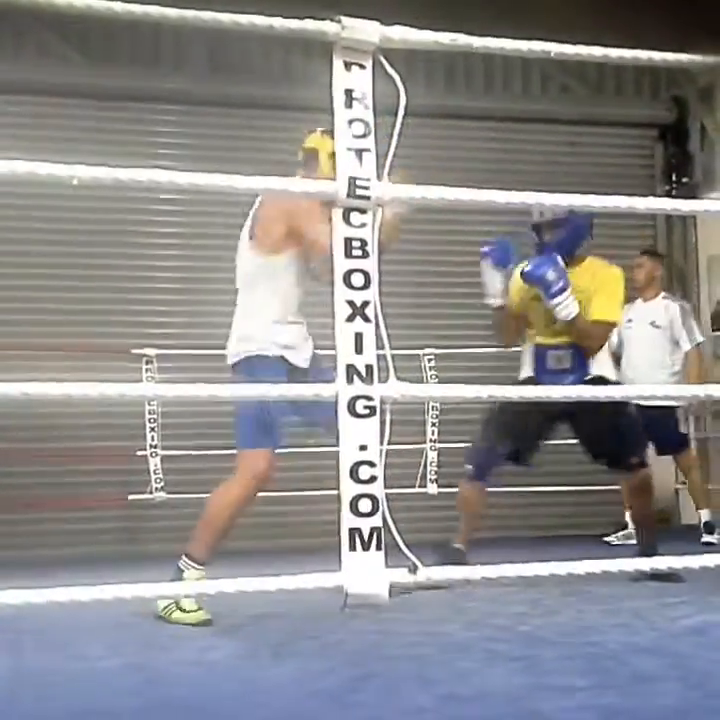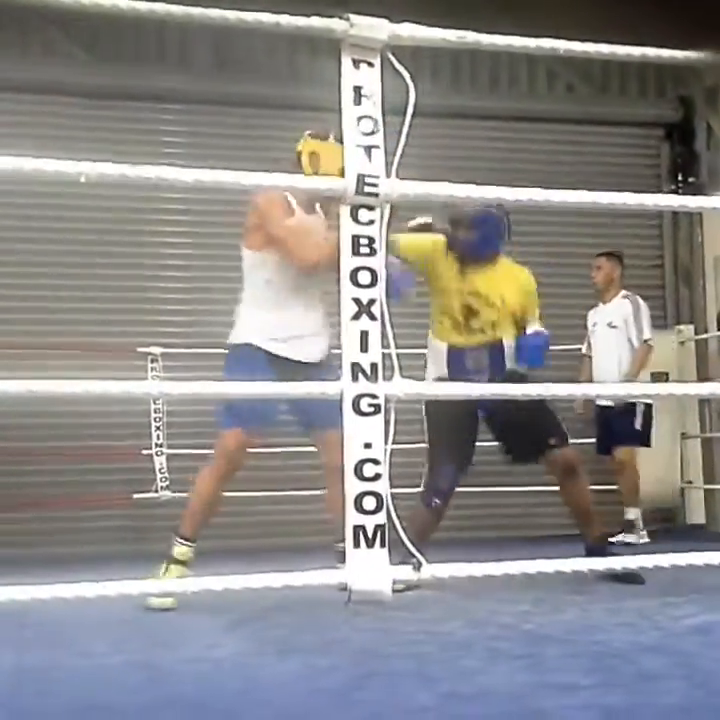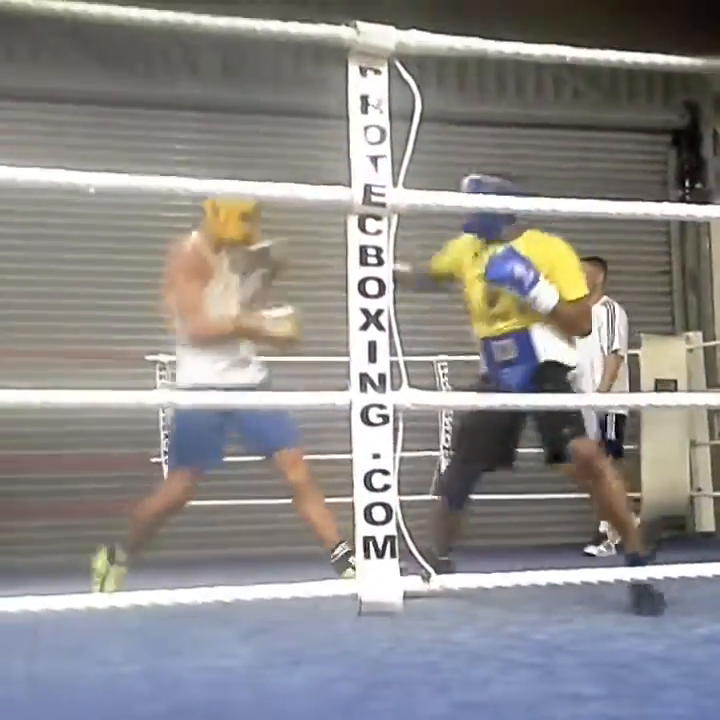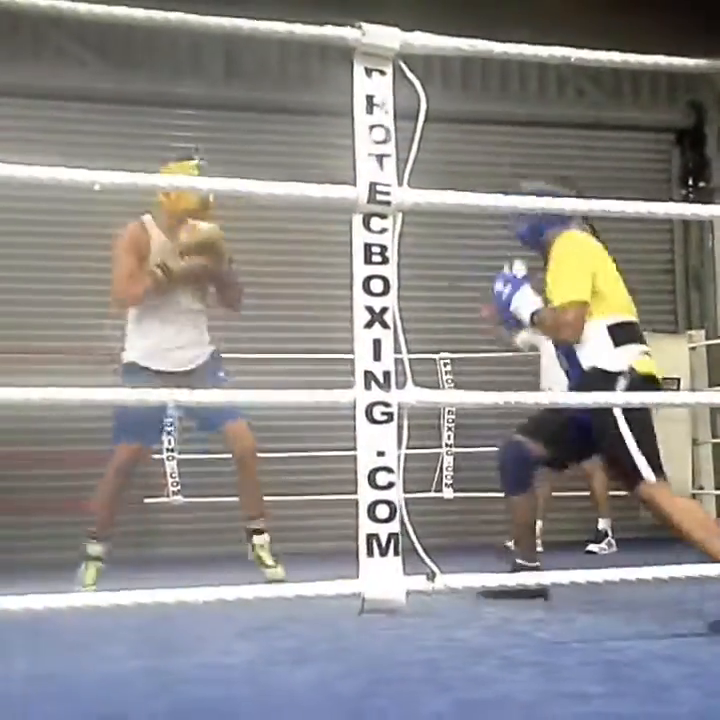
dt=0.4s
person 1, frame 1
left shoulder: (313, 206)
right shoulder: (291, 202)
left elbow: (336, 258)
left wrist: (372, 226)
right wrist: (375, 226)
left hip: (298, 350)
right hip: (261, 352)
right knee: (255, 469)
right ankle: (183, 582)
person 1, frame 2
left shoulder: (321, 213)
right shoulder: (271, 205)
right elbow: (309, 257)
right wrist: (341, 230)
left hip: (310, 352)
right hip: (257, 346)
left knee: (338, 452)
right knee: (230, 452)
left ankle: (352, 558)
right ankle: (176, 561)
person 1, frame 3
left shoulder: (225, 253)
right shoulder: (188, 254)
right elbow: (203, 329)
left wrist: (262, 271)
right wrist: (261, 329)
left hip: (246, 379)
right hip: (203, 384)
left knee: (298, 473)
right knee: (178, 491)
left ankle: (347, 562)
right ankle: (114, 559)
person 1, frame 4
left shoulder: (208, 233)
right shoulder: (137, 233)
left elbow: (235, 302)
right elbow: (123, 295)
left wrist: (220, 261)
right wrist: (174, 269)
left hip: (199, 358)
right hip: (146, 361)
left knee: (244, 444)
right knee: (125, 460)
left ankle: (259, 542)
right ankle: (93, 557)
person 2, frame 1
left shoulder: (606, 275)
right shoulder: (527, 272)
left elbow: (593, 342)
right elbow: (510, 336)
left wrist: (559, 296)
right wrist: (495, 288)
left hip: (591, 382)
right hip: (537, 381)
left knee: (639, 475)
right knee: (482, 456)
left ankle: (648, 552)
right ankle: (455, 555)
person 2, frame 2
left shoulder: (518, 278)
right shoulder: (437, 253)
left elbow: (531, 331)
right elbow: (384, 244)
left wrist: (535, 340)
left hip: (505, 379)
right hip: (452, 382)
left knee: (564, 461)
right knee: (441, 482)
left ankle: (597, 550)
person 2, frame 3
left shoulder: (551, 250)
right shoulder: (467, 248)
left elbow: (581, 323)
right elbow: (428, 276)
left wrist: (534, 286)
right wrist: (397, 271)
left hip: (546, 371)
right hip: (500, 380)
left knee: (585, 455)
right knee: (459, 477)
left ankle: (639, 565)
right ankle: (438, 566)
person 2, frame 4
left shoulder: (570, 248)
right shoulder: (567, 252)
left elbow: (568, 328)
left wrist: (522, 300)
right wrist: (519, 309)
left hip: (617, 378)
right hip: (594, 381)
left knee: (650, 490)
right knee: (515, 456)
right ankle: (526, 571)
person 3, frame 1
left shoulder: (674, 308)
right shoulder: (627, 311)
left elbow: (693, 349)
right elbow: (612, 352)
left hip: (664, 401)
left knee: (686, 461)
left ankle: (707, 523)
right ankle: (632, 527)
person 3, frame 2
left shoulder: (631, 303)
right shoulder: (593, 314)
left elbow: (644, 346)
left wrist: (629, 381)
left hip: (631, 398)
right hip: (604, 400)
left knee: (624, 456)
right knee: (617, 462)
left ankle: (632, 521)
right ankle: (636, 527)
person 3, frame 3
left shoulder: (609, 310)
left elbow: (615, 355)
left wrist: (599, 396)
left hip: (607, 407)
right hip: (585, 407)
left ankle: (607, 534)
person 3, frame 4
right shoulder: (544, 331)
right elbow: (518, 340)
left knee: (590, 466)
right knee: (544, 469)
left ankle: (605, 532)
right ankle: (535, 533)
